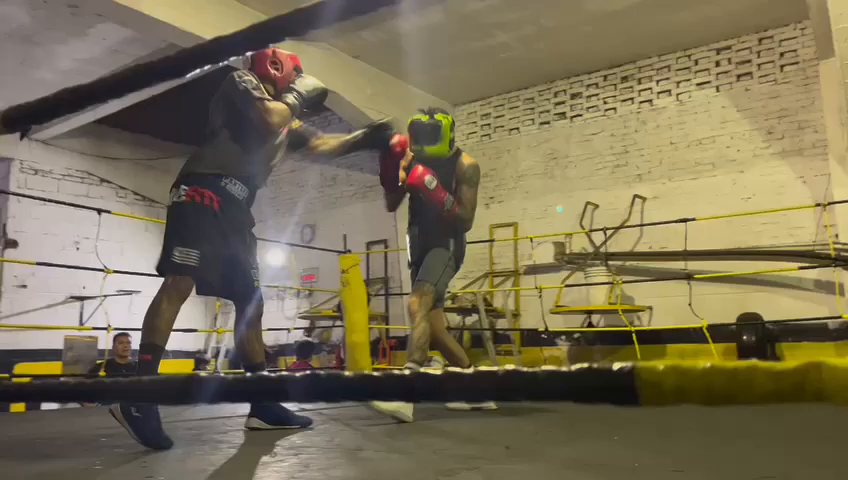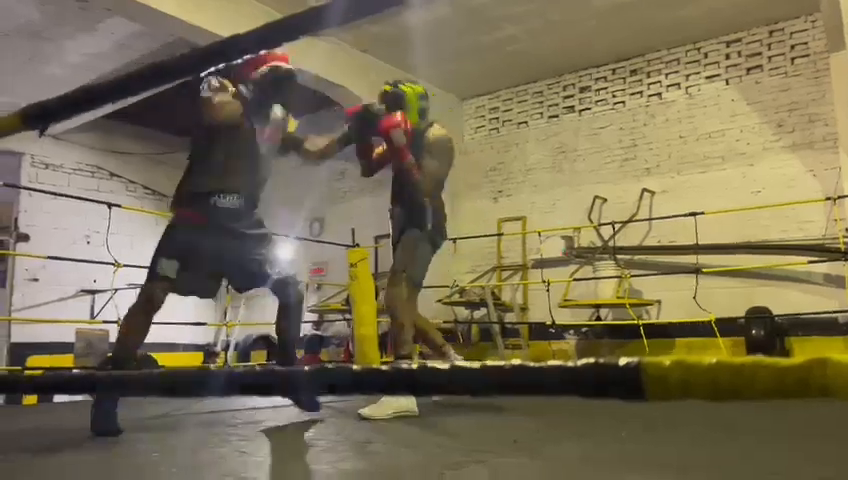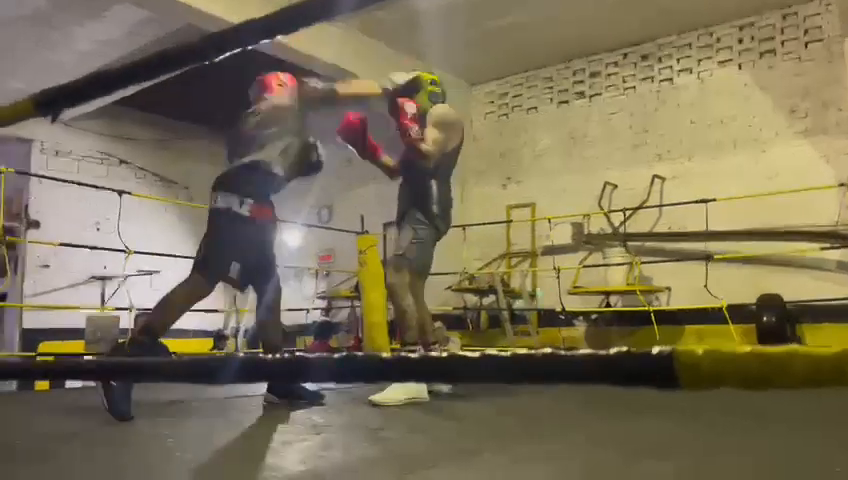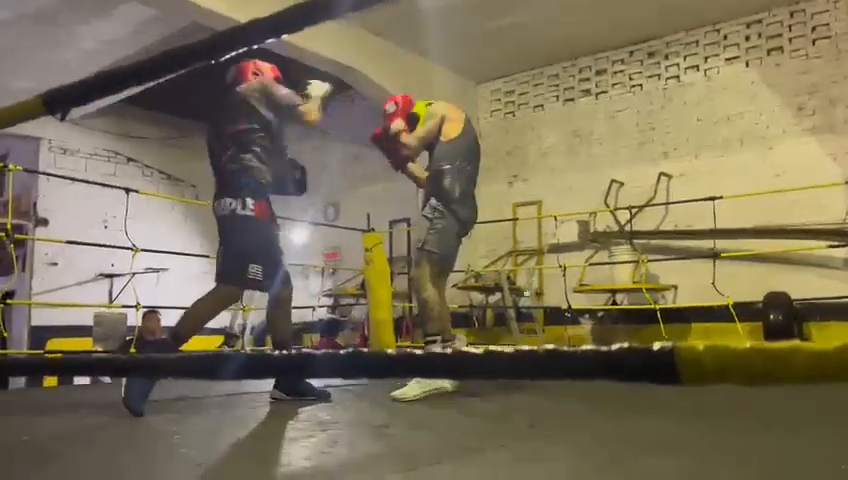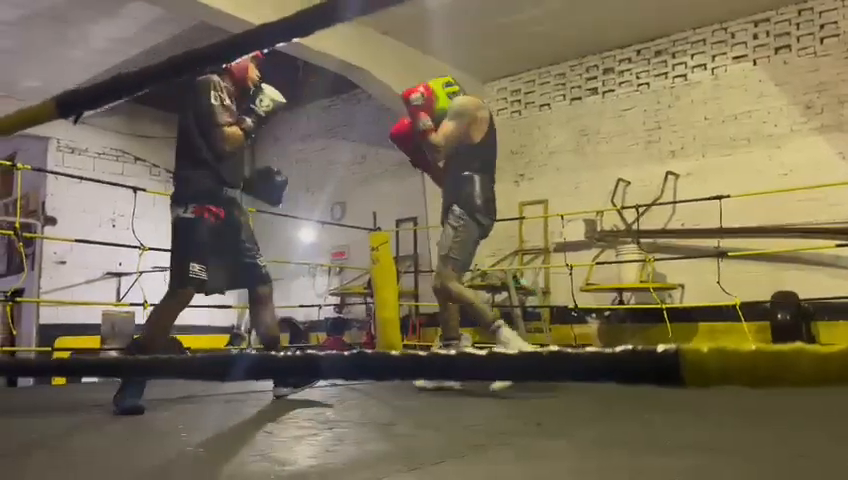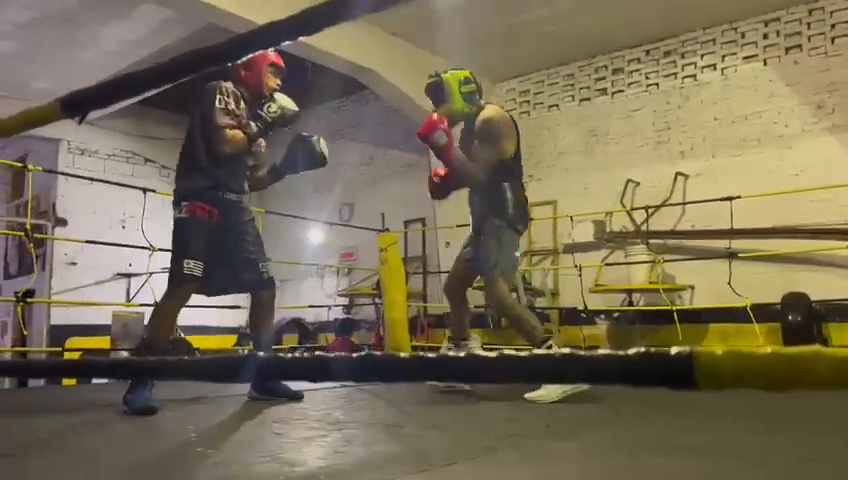
dt=0.3s
person 1, frame 1
left shoulder: (283, 126)
right shoulder: (240, 80)
left elbow: (321, 144)
right elbow: (272, 115)
left wrist: (370, 135)
right wrist: (299, 94)
left hip: (234, 212)
right hip: (202, 197)
left knee: (250, 305)
right knee: (180, 282)
left ankle: (263, 404)
person 1, frame 2
left shoulder: (276, 112)
right shoulder: (218, 84)
right elbow: (216, 114)
right wrist: (254, 87)
left hip: (244, 221)
right hip: (198, 213)
left knee: (290, 288)
right knee: (153, 295)
left ankle: (286, 368)
right ankle: (108, 392)
person 1, frame 3
left shoulder: (256, 117)
right shoulder: (289, 96)
right elbow: (344, 90)
left wrist: (302, 161)
left hip: (251, 206)
right hip: (246, 200)
left knee: (270, 292)
right knee: (202, 282)
left ankle: (280, 380)
person 1, frame 4
left shoulder: (224, 115)
right shoulder: (260, 88)
right elbow: (309, 118)
left wrist: (279, 172)
right wrist: (316, 93)
left hip: (241, 201)
right hip: (247, 199)
left knee: (281, 287)
right knee: (230, 289)
left ankle: (287, 377)
person 1, frame 5
left shoulder: (232, 102)
right shoulder: (210, 85)
right elbow: (225, 141)
left wrist: (252, 182)
right wrist: (257, 114)
left hip: (228, 205)
right hip: (199, 204)
left knee: (261, 285)
right knee: (183, 291)
left ankle: (282, 374)
right ankle: (133, 381)
person 1, frame 6
left shoulder: (251, 113)
right shoulder: (220, 91)
left elbow: (252, 179)
right elbow: (225, 143)
left wrist: (288, 163)
right wrist: (264, 120)
left hip: (234, 209)
right hip: (201, 204)
left knee: (265, 289)
right knee: (181, 289)
left ankle: (263, 377)
right ankle: (140, 383)
person 2, frame 1
left shoulder: (465, 166)
right shoulder: (412, 159)
left elbow: (465, 220)
right elbow: (391, 204)
left wrist: (434, 191)
right wrist: (389, 163)
left hip: (446, 247)
right hip: (421, 248)
left knee: (418, 305)
right knee: (435, 329)
person 2, frame 2
left shoulder: (437, 138)
right shoulder: (386, 133)
left elbow: (422, 189)
right elbow: (368, 170)
left wrist: (400, 146)
right wrist: (358, 132)
left hip: (424, 225)
right hip: (408, 226)
left knee: (397, 298)
right knee: (405, 308)
left ankle: (404, 391)
right ankle: (453, 363)
person 2, frame 3
left shoulder: (443, 114)
right shoulder: (422, 124)
left elbow: (427, 158)
right elbow: (394, 169)
left wrist: (405, 119)
right wrist: (362, 143)
left hip: (425, 210)
right hip: (417, 212)
left knee: (398, 282)
right knee: (411, 289)
left ankle: (414, 379)
person 2, frame 4
left shoulder: (441, 110)
right shoulder: (450, 141)
left elbow: (409, 147)
right elbow: (424, 179)
left wrist: (395, 121)
right wrist: (399, 159)
left hip: (447, 202)
right hip: (454, 207)
left knee: (422, 276)
right knee: (433, 285)
person 2, frame 5
left shoulder: (466, 106)
right shoulder: (456, 122)
left elbow: (436, 148)
right elbow: (444, 177)
left wrist: (420, 115)
right wrist: (412, 145)
left hip: (468, 208)
right hip: (460, 209)
left knee: (445, 283)
right knee: (446, 284)
left ankle: (512, 342)
person 2, frame 6
left shoulder: (491, 119)
right shoulder: (469, 127)
left elbow: (477, 176)
left wrist: (442, 146)
right wrist: (446, 180)
left hip: (502, 218)
right hip: (485, 219)
left knee: (498, 297)
right knee: (454, 286)
